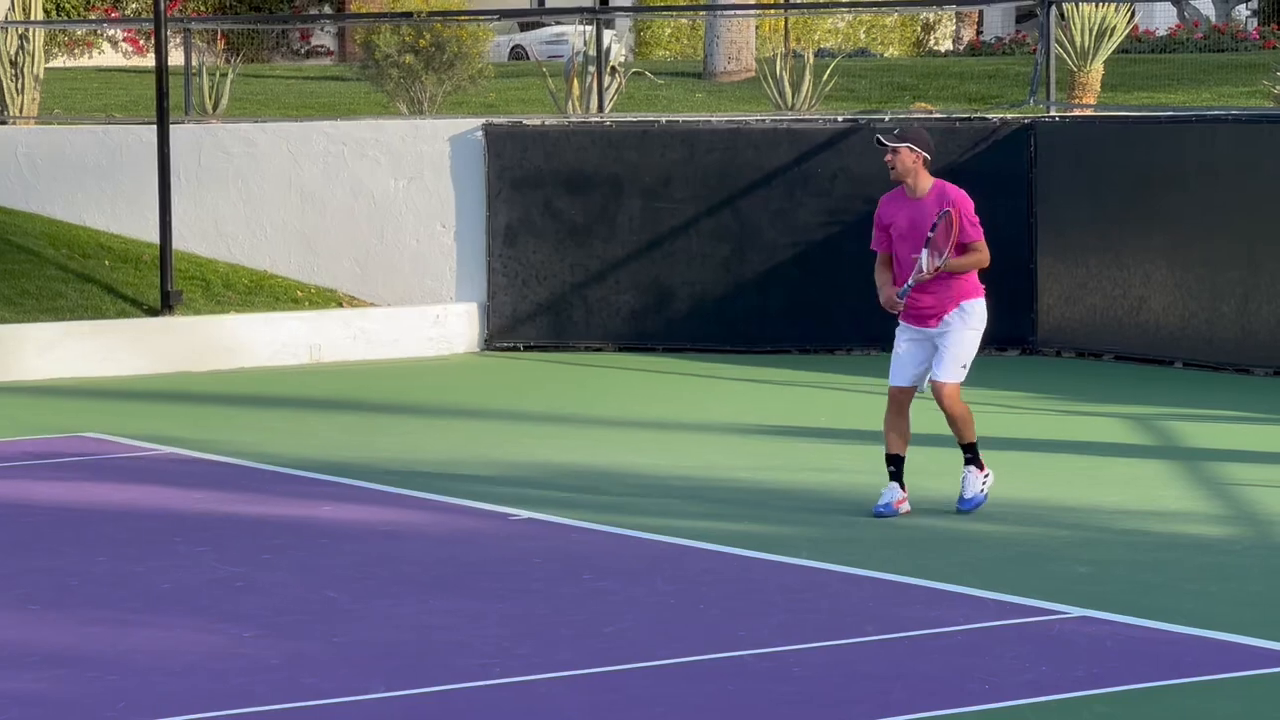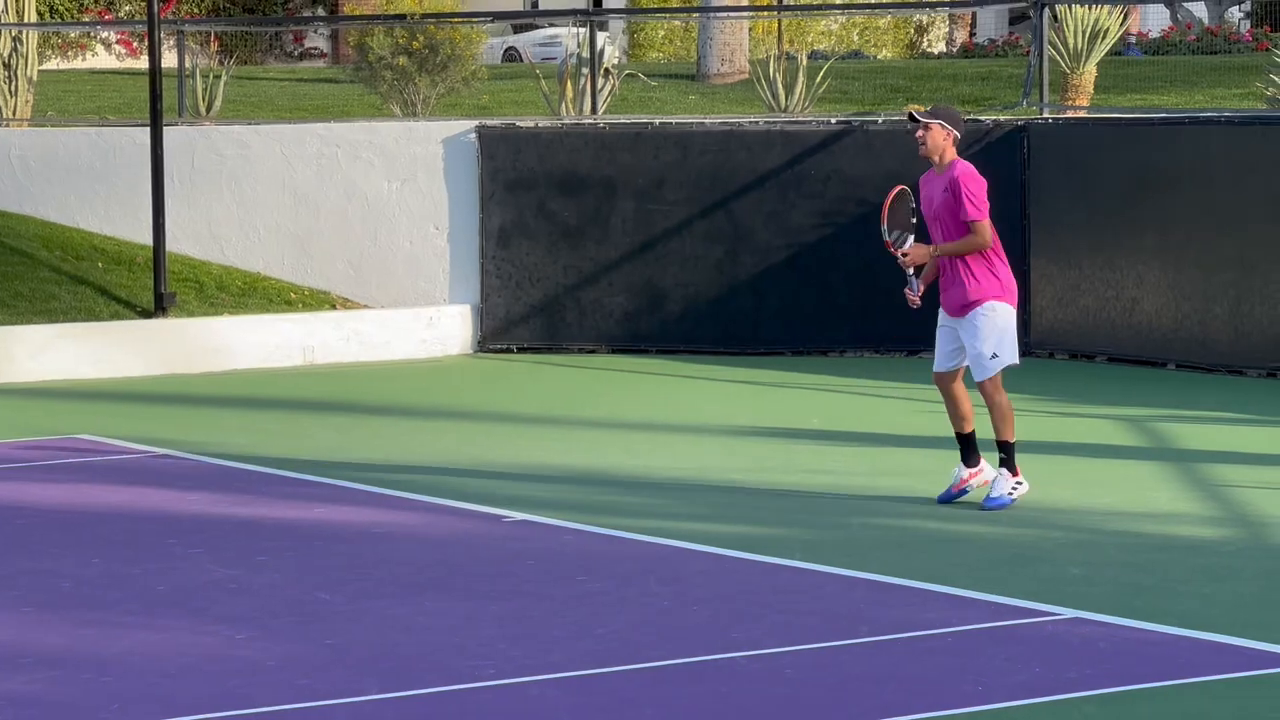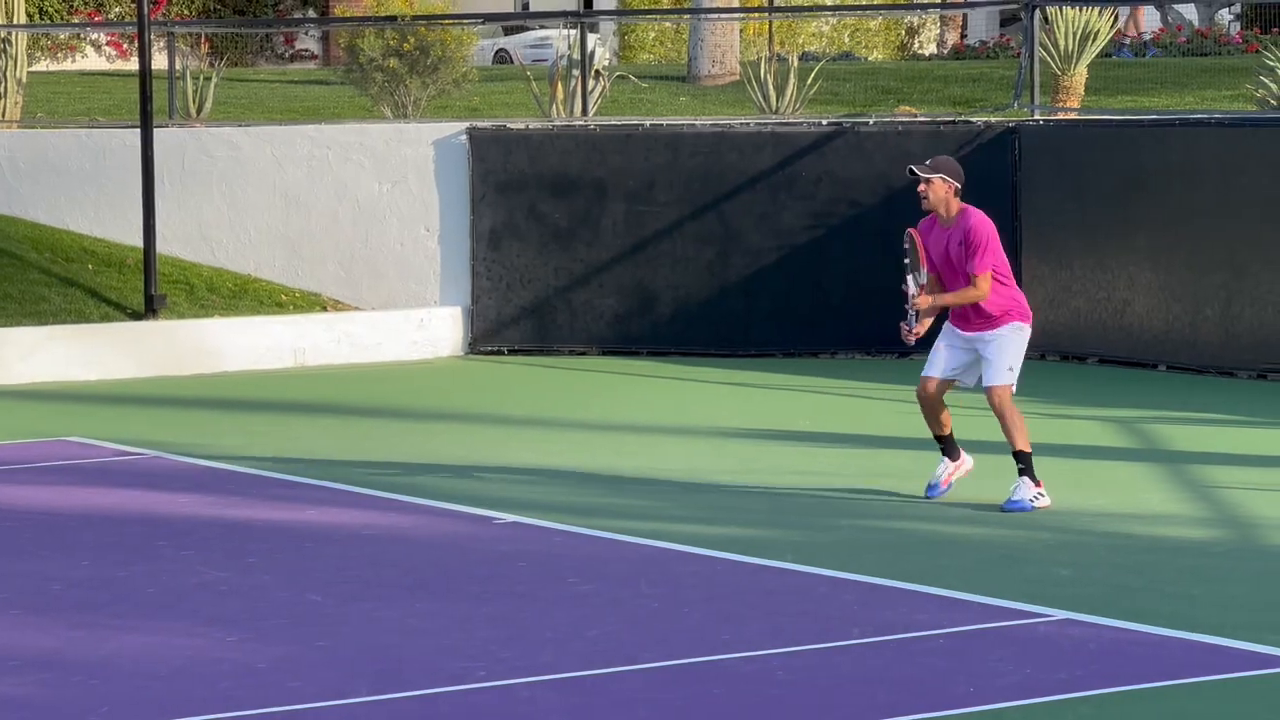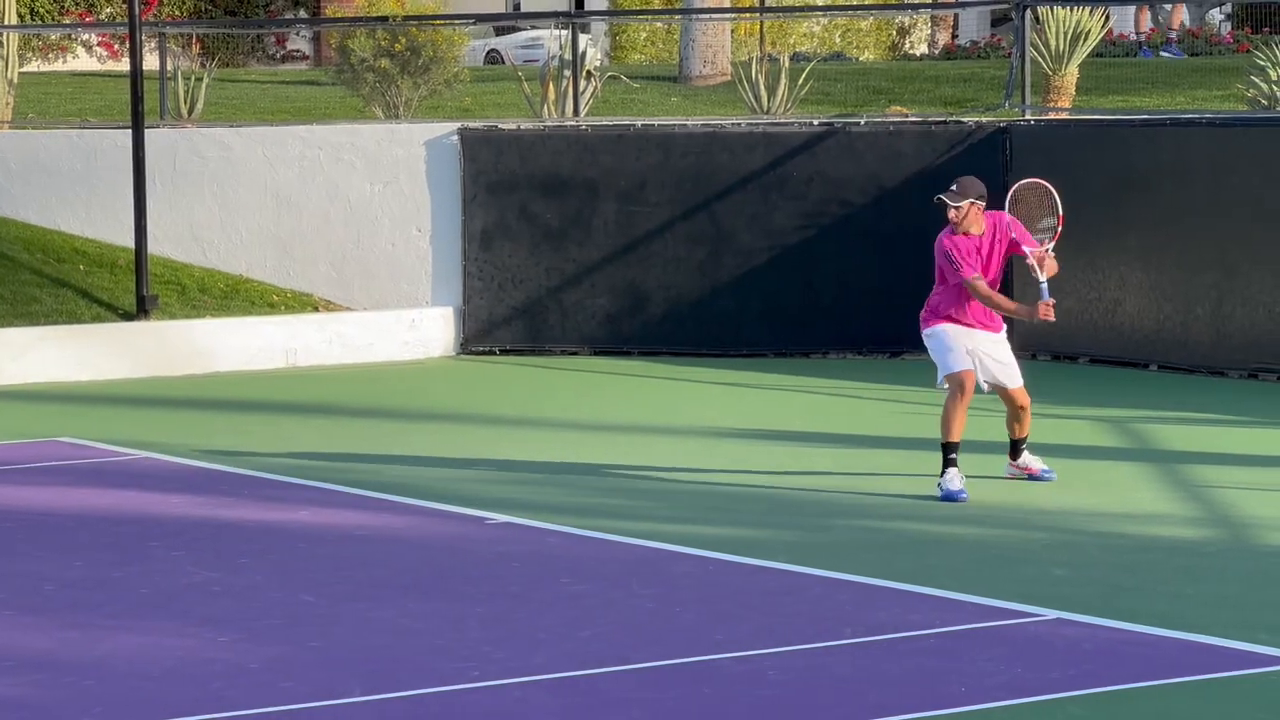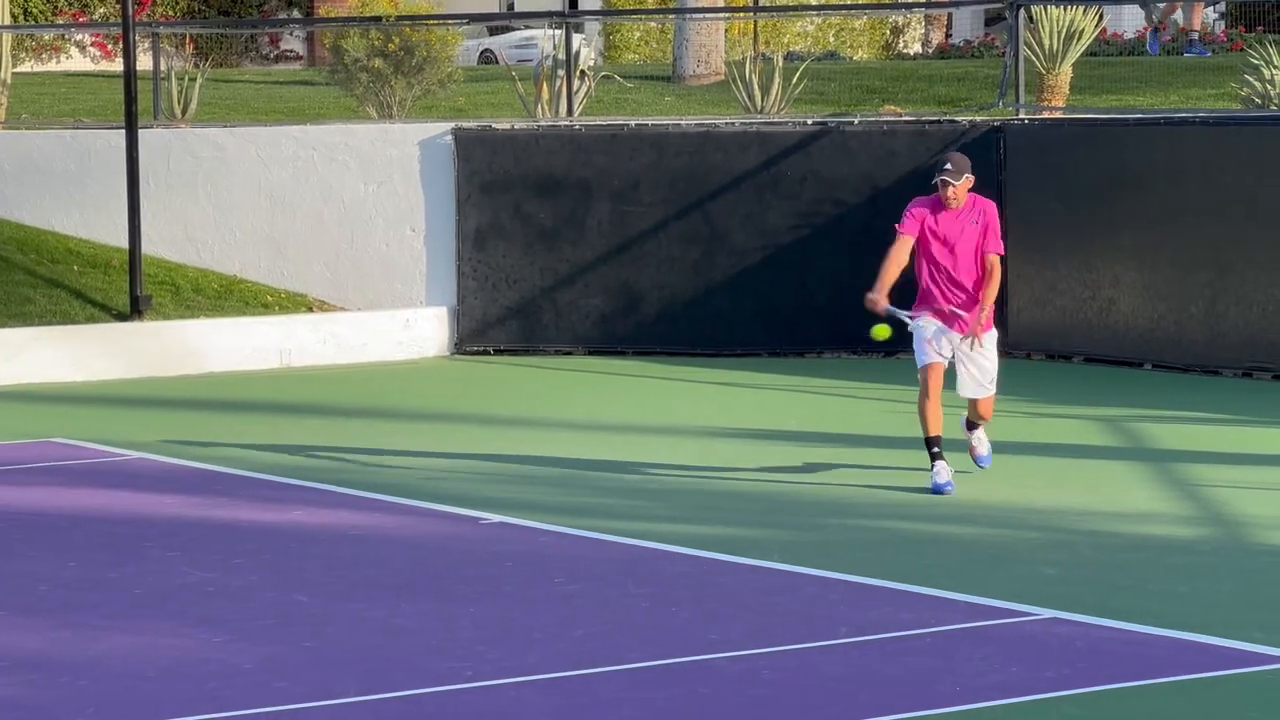
dt=0.4s
person 1, frame 1
left shoulder: (954, 198)
right shoulder: (888, 205)
left elbow: (981, 257)
right elbow: (883, 264)
left wrist: (940, 265)
right wrist: (886, 290)
left hip: (962, 310)
right hip: (915, 319)
left knee: (944, 391)
right knee: (898, 396)
left ankle: (976, 469)
right ankle: (896, 488)
person 1, frame 2
left shoulder: (963, 176)
right shoulder: (926, 181)
left elbow: (982, 238)
left wrist: (929, 251)
right wrist: (921, 282)
left hip: (988, 297)
right hip: (954, 300)
left knee: (989, 384)
right knee: (947, 379)
left ankle: (1010, 473)
right ankle: (972, 465)
person 1, frame 3
left shoulder: (976, 225)
right shoulder: (925, 229)
left elbow: (981, 290)
right elbow: (936, 284)
left wrist: (932, 301)
right wrist: (922, 321)
left hip: (1004, 321)
right hip: (961, 325)
left knee: (998, 395)
right knee: (927, 390)
left ankle: (1031, 484)
right ankle: (953, 459)
person 1, frame 4
left shoulder: (1004, 222)
right shoulder: (947, 243)
left elbow: (1045, 262)
right elbow: (982, 292)
left wrist: (1046, 263)
right wrist: (1027, 312)
left hip: (988, 326)
right hip: (945, 324)
left knee: (1020, 402)
right knee: (964, 383)
left ankle: (1017, 457)
right ankle: (950, 471)
person 1, frame 5
left shoulder: (987, 210)
right shoulder: (921, 209)
left elbow: (993, 269)
right elbow: (899, 250)
left wrist: (984, 311)
right wrist: (880, 291)
left hip: (976, 322)
right hip: (934, 318)
left knee: (983, 408)
right knee: (930, 382)
left ankle: (974, 429)
right ankle: (939, 464)
